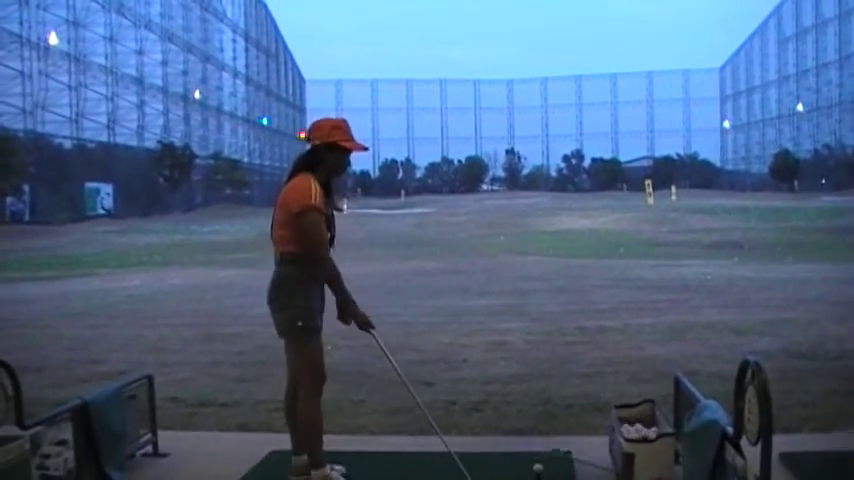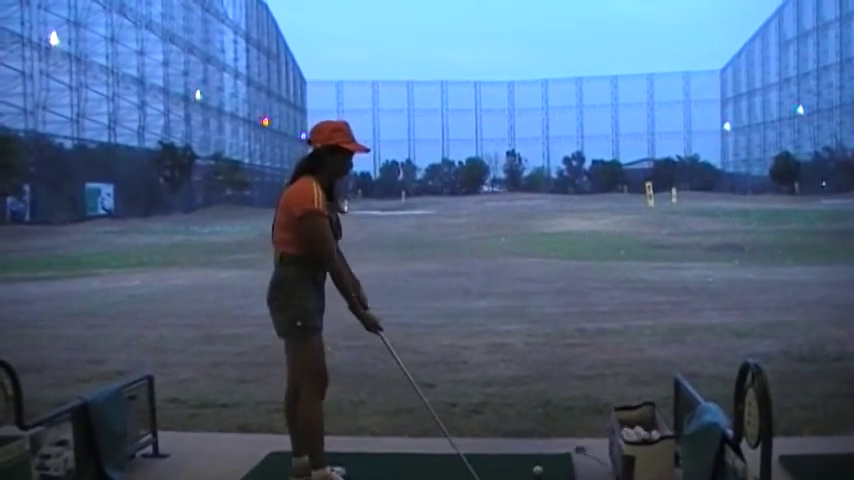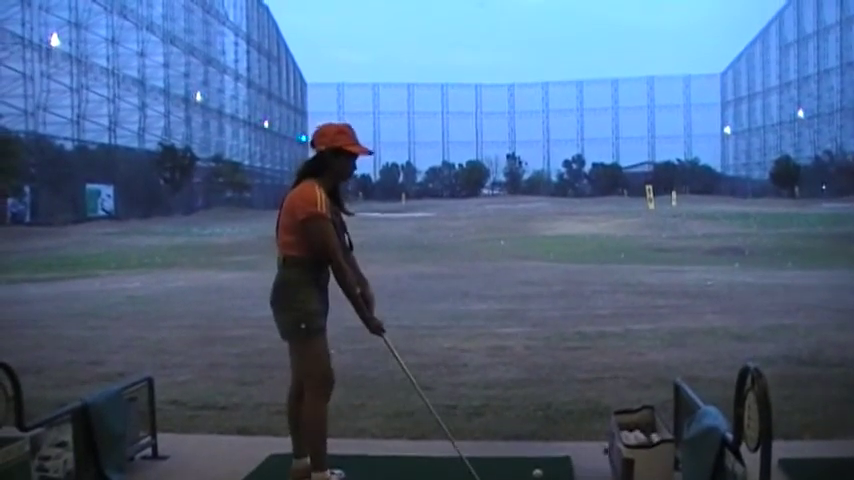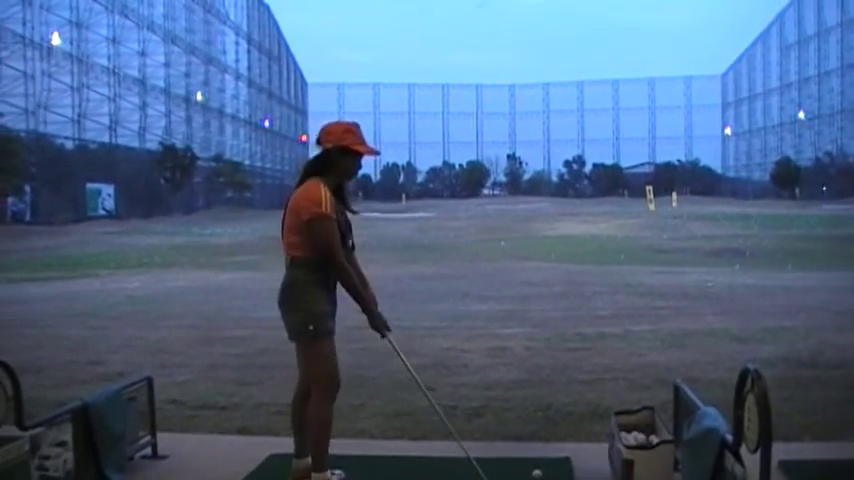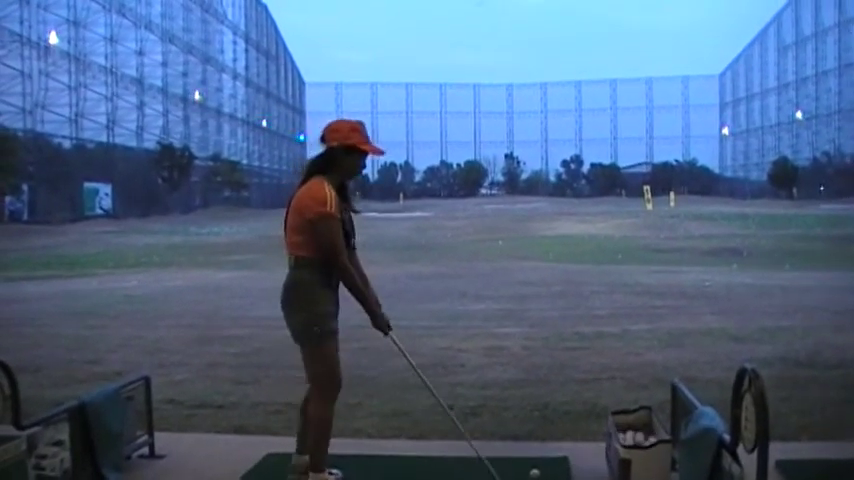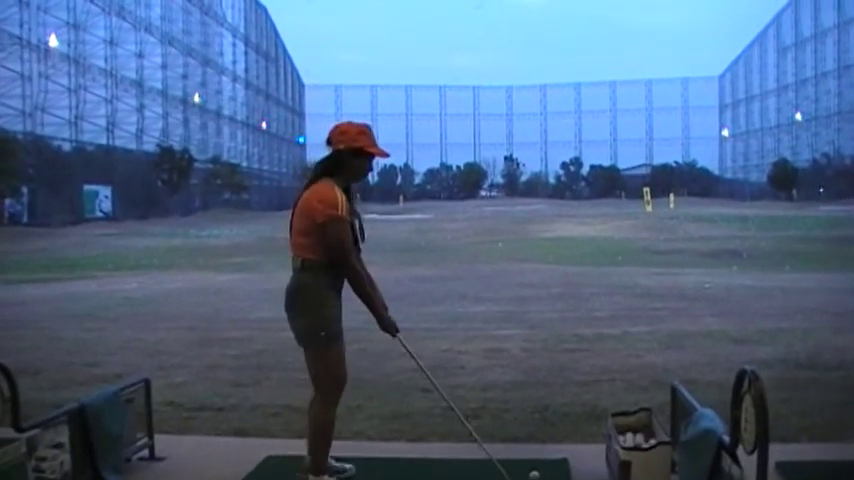
dt=0.2s
person 1, frame 1
left shoulder: (314, 188)
right shoulder: (307, 191)
right elbow: (321, 257)
left wrist: (344, 300)
right wrist: (350, 306)
left hip: (300, 290)
right hip: (296, 291)
left knee: (300, 381)
right knee: (312, 383)
person 1, frame 2
left shoulder: (320, 192)
right shoulder: (308, 194)
left elbow: (334, 252)
right elbow: (329, 259)
left wrist: (357, 289)
right wrist: (359, 311)
left hip: (302, 291)
right hip: (295, 293)
left knee: (300, 381)
right knee: (314, 383)
person 1, frame 3
left shoulder: (326, 195)
right shoulder: (312, 197)
left elbow: (344, 251)
right elbow: (335, 261)
left wrist: (366, 289)
right wrist: (364, 312)
left hip: (306, 294)
right hip: (298, 296)
left knee: (304, 383)
right knee: (320, 385)
person 1, frame 4
left shoulder: (330, 193)
right shoulder: (316, 196)
left elbow: (346, 252)
right elbow: (336, 261)
left wrist: (367, 292)
right wrist: (370, 311)
left hip: (314, 295)
right hip: (306, 296)
left knee: (310, 384)
right knee: (327, 386)
person 1, frame 5
left shoulder: (331, 192)
right shoulder: (321, 195)
left elbow: (348, 253)
right elbow: (339, 262)
left wrist: (371, 294)
right wrist: (372, 310)
left hip: (315, 294)
right hip: (310, 295)
left knee: (321, 383)
right knee: (327, 386)
person 1, frame 6
left shoulder: (332, 193)
right shoulder: (330, 198)
left elbow: (353, 257)
right elbow: (349, 265)
left wrist: (379, 299)
right wrist: (379, 314)
left hip: (318, 295)
right hip: (314, 297)
left knee: (331, 383)
right knee: (329, 389)
